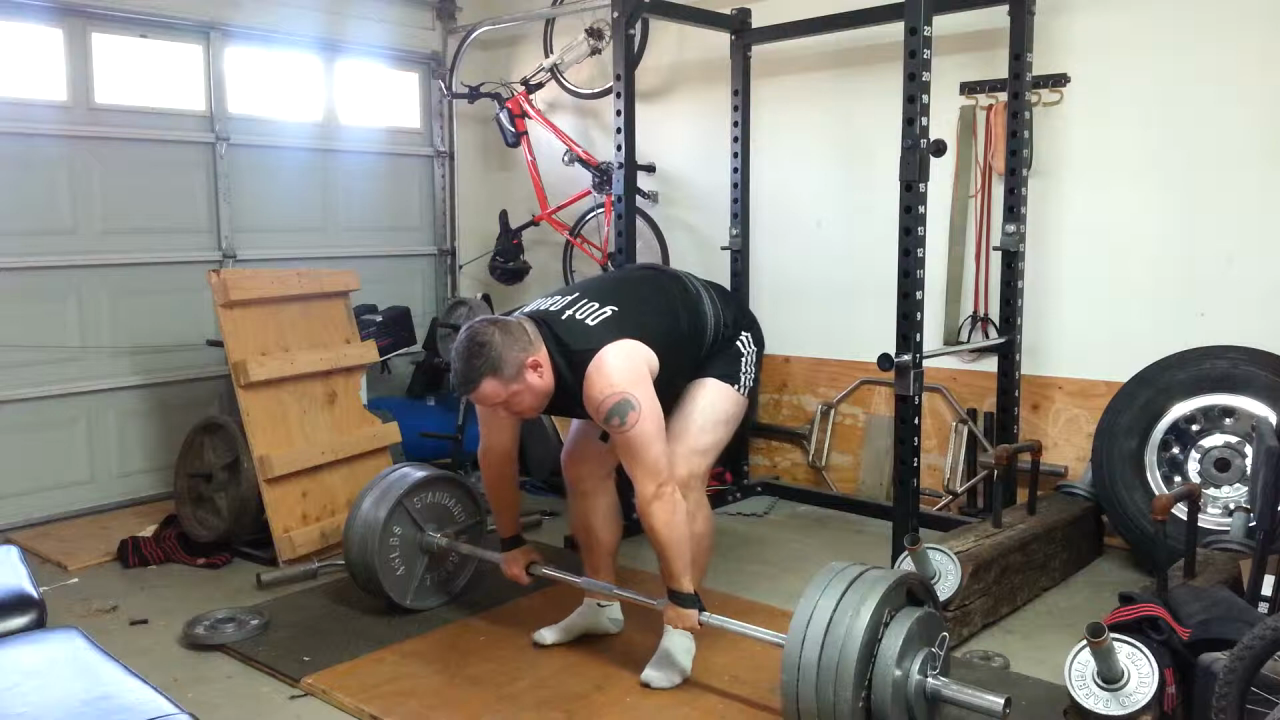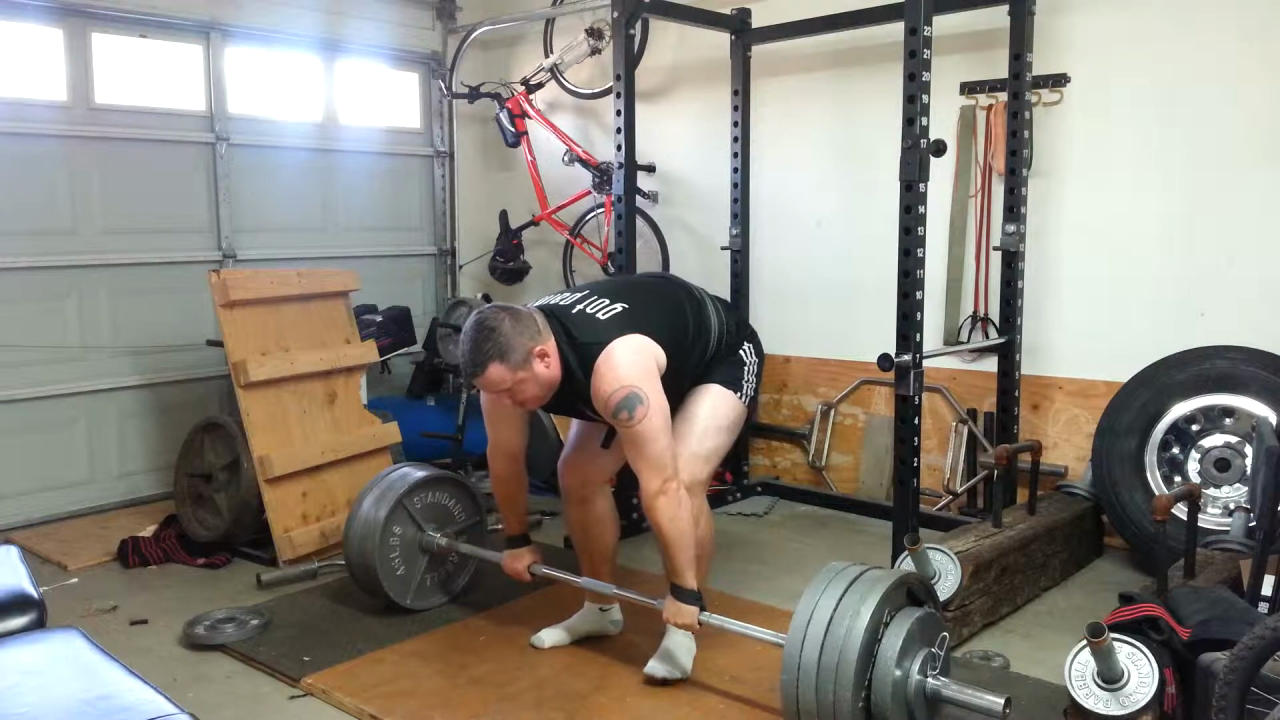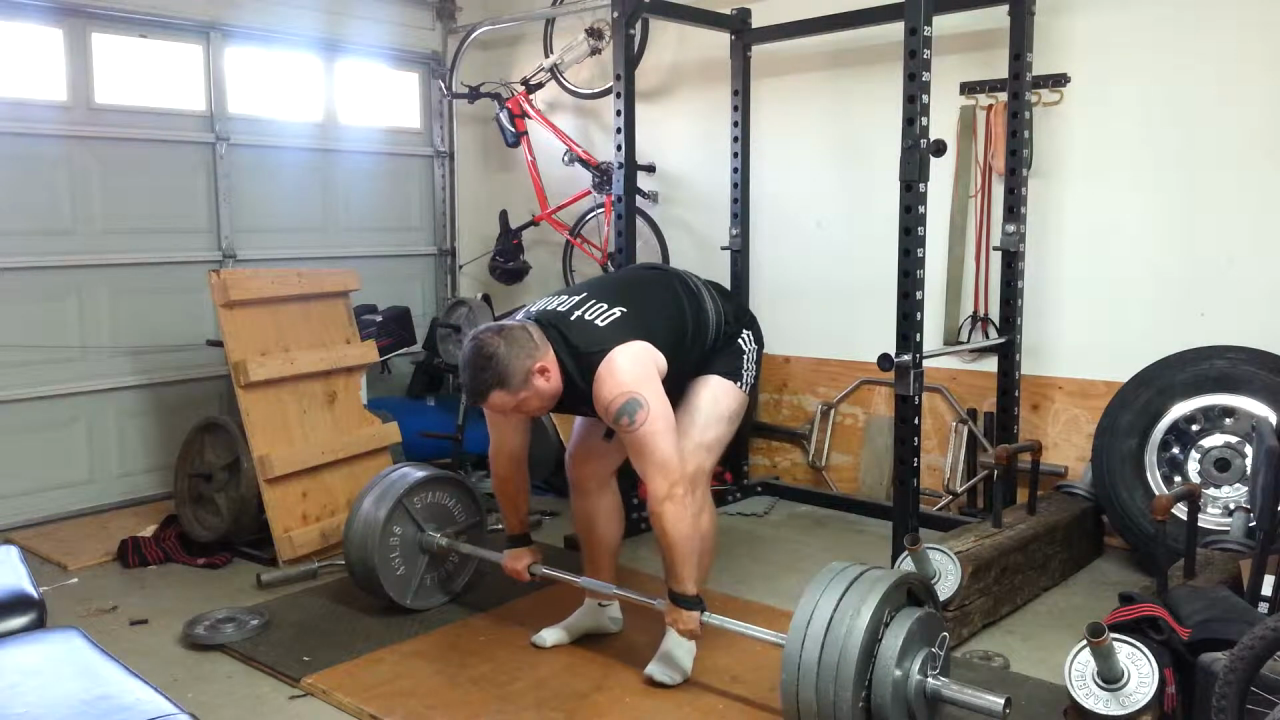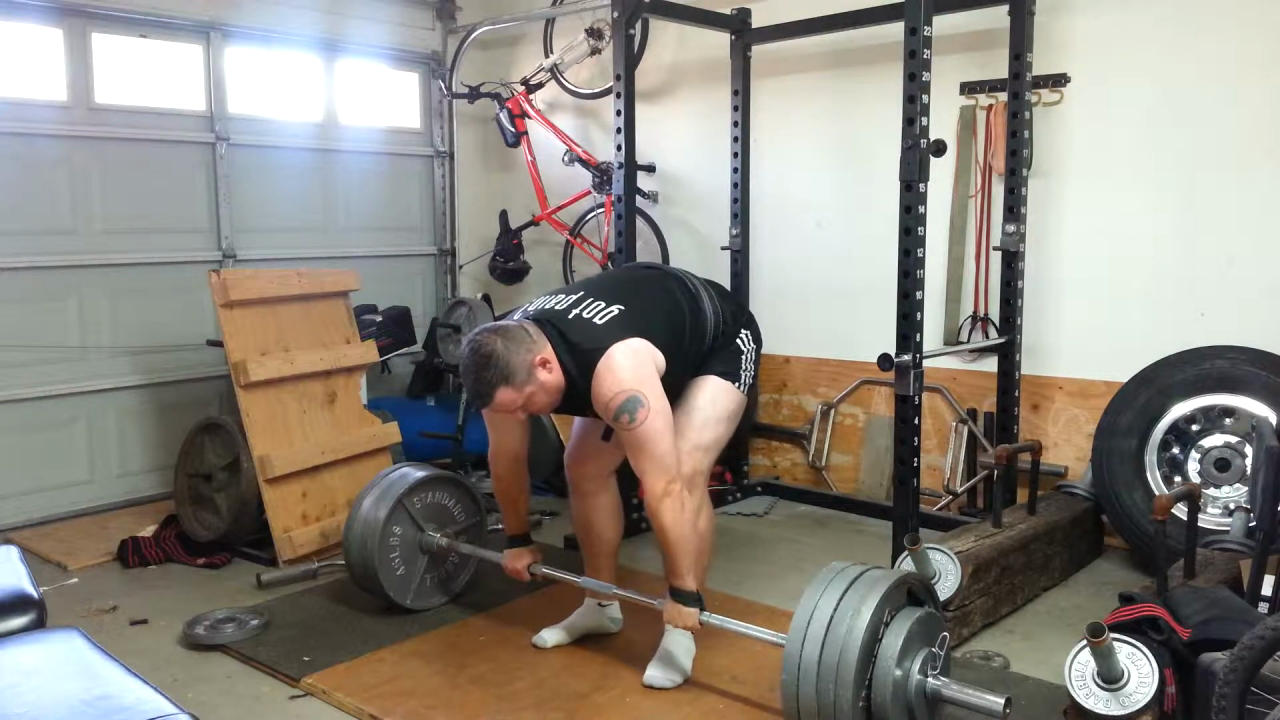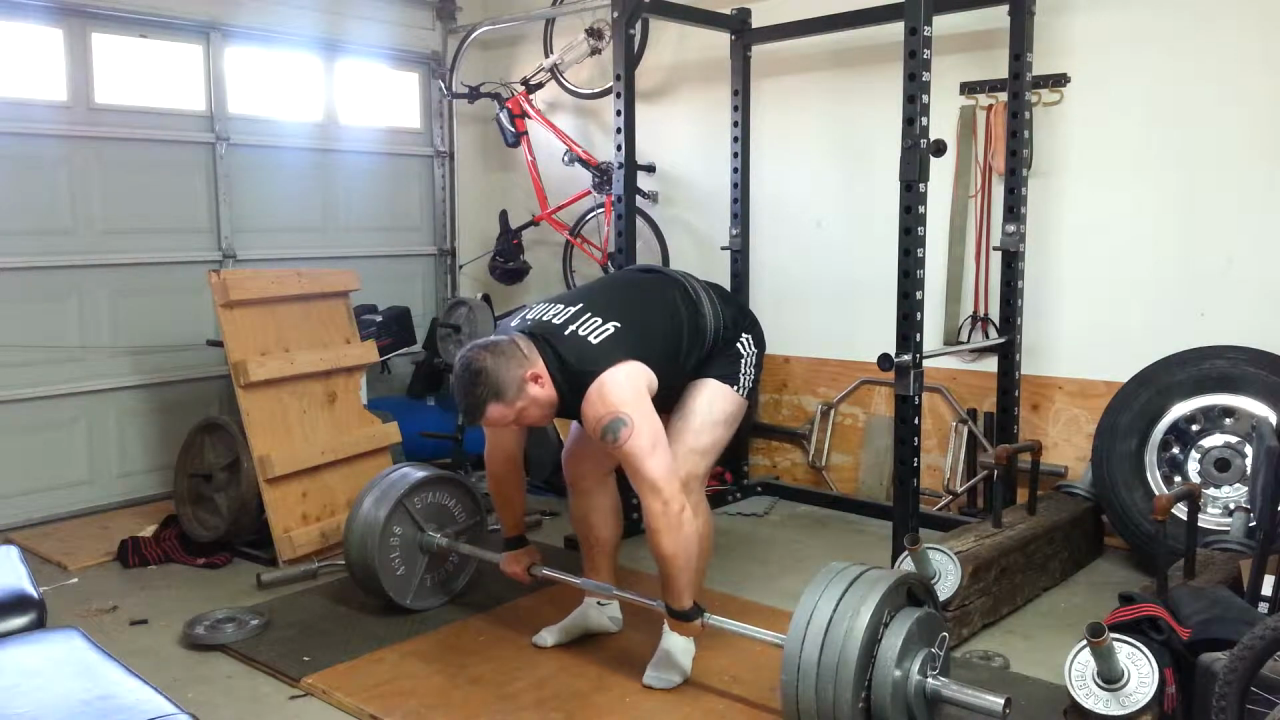
dt=0.5s
person 1, frame 1
left shoulder: (608, 374)
right shoulder: (504, 358)
left elbow: (657, 491)
right elbow: (496, 456)
left wrist: (682, 597)
right wrist: (511, 542)
left hip: (723, 342)
right hip: (651, 328)
left knee: (679, 477)
right knee: (581, 467)
left ankle: (680, 630)
right ankle: (601, 605)
person 1, frame 2
left shoulder: (616, 370)
right shoulder: (508, 355)
left elbow: (662, 487)
right elbow: (505, 455)
left wrist: (684, 593)
right wrist: (516, 540)
left hip: (722, 357)
right hip: (659, 354)
left knee: (683, 480)
right knee: (577, 475)
left ankle: (680, 629)
right ankle: (600, 609)
person 1, frame 3
left shoulder: (617, 374)
right shoulder: (509, 357)
left elbow: (668, 490)
right elbow: (506, 457)
left wrist: (684, 599)
right wrist: (518, 540)
left hip: (722, 340)
right hip: (652, 324)
left knee: (688, 475)
right knee: (586, 469)
left ankle: (682, 631)
right ankle: (601, 607)
person 1, frame 4
left shoulder: (616, 372)
right shoulder: (507, 359)
left elbow: (664, 488)
right elbow: (506, 457)
left wrist: (682, 594)
right wrist: (517, 540)
left hip: (721, 341)
right hip: (652, 323)
left knee: (686, 475)
right knee: (584, 467)
left ankle: (679, 630)
right ankle: (601, 606)
person 1, frame 5
left shoulder: (607, 390)
right shoulder: (503, 361)
left elbow: (666, 504)
right elbow: (502, 458)
left wrist: (682, 612)
right wrist: (514, 541)
left hip: (724, 343)
right hip: (651, 321)
left knee: (681, 478)
right knee: (581, 466)
left ankle: (679, 635)
right ankle: (601, 605)
